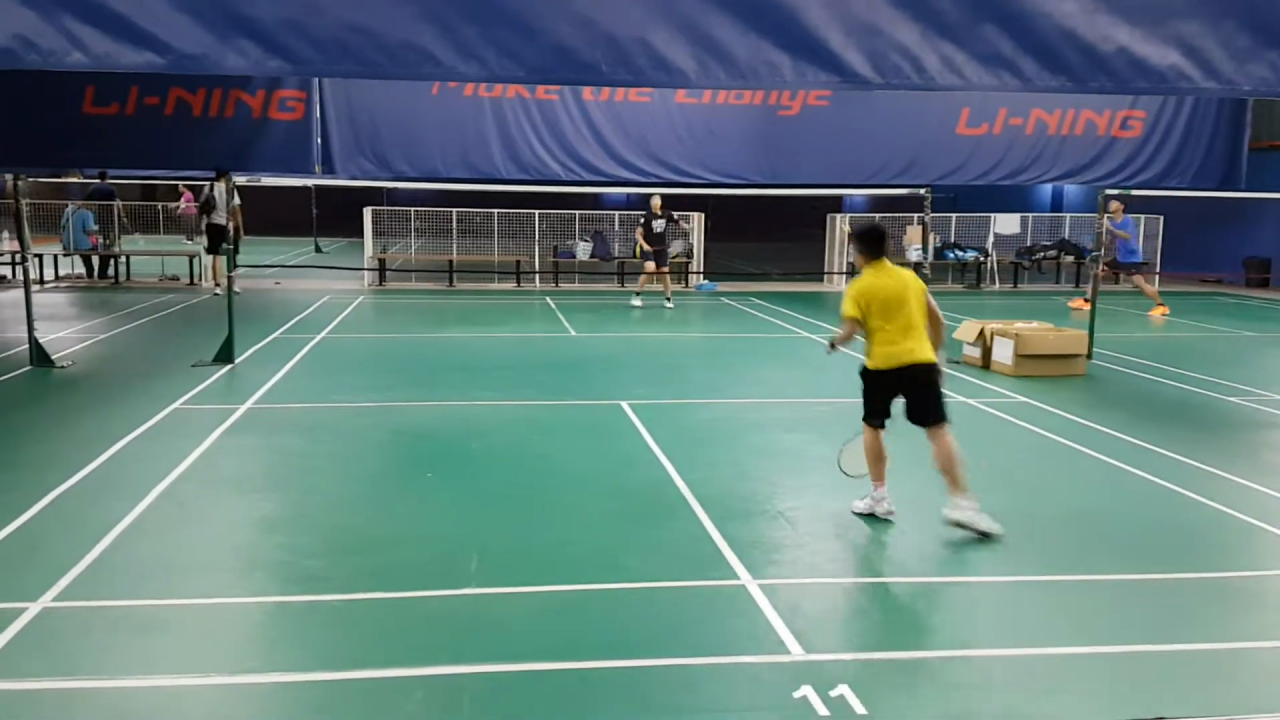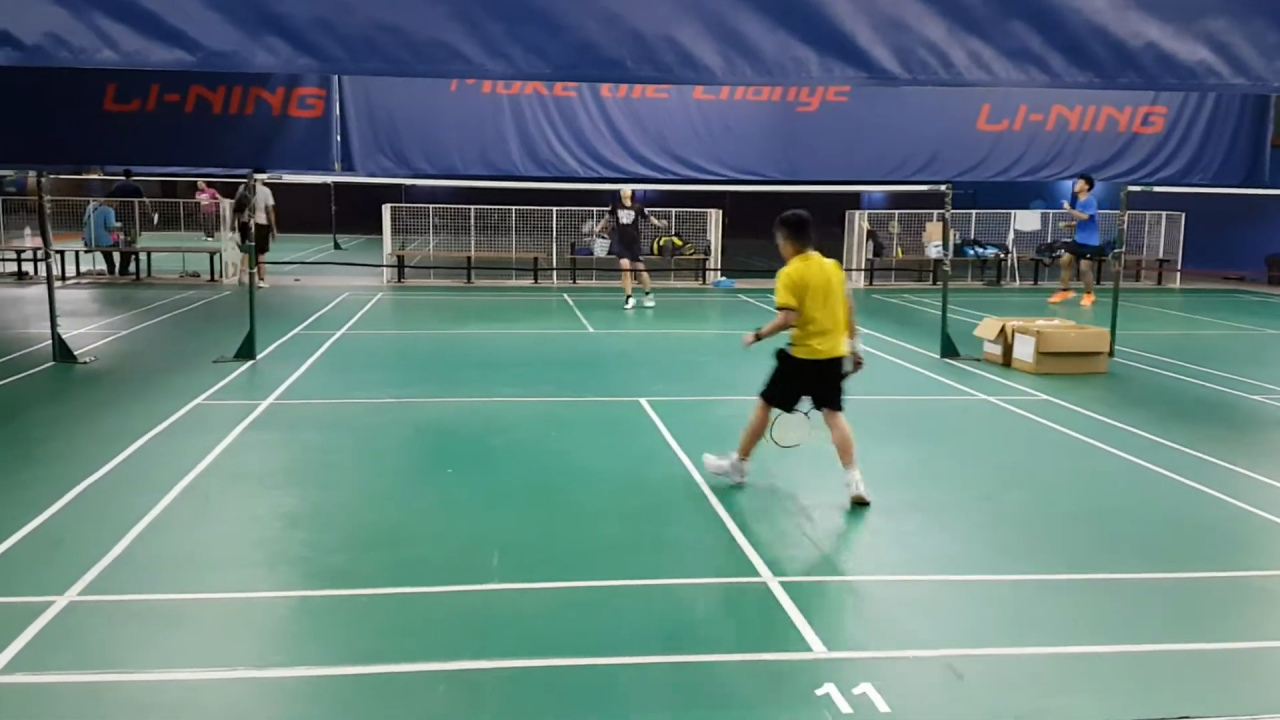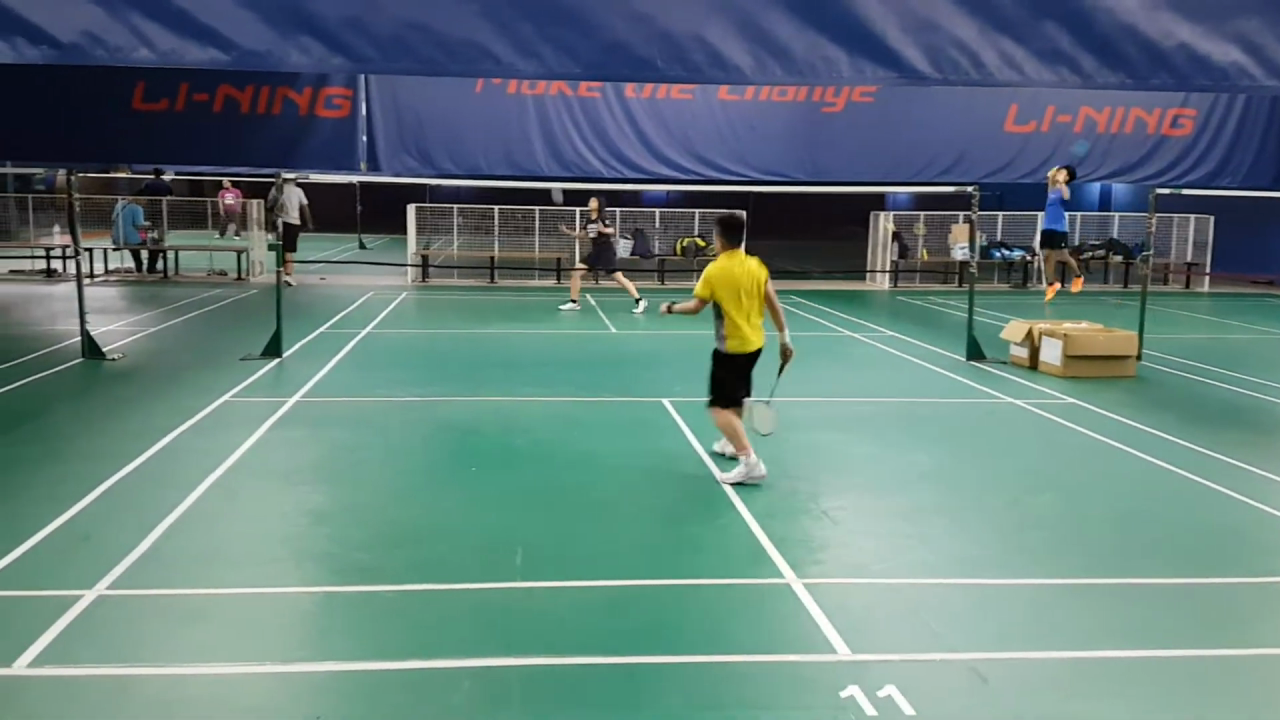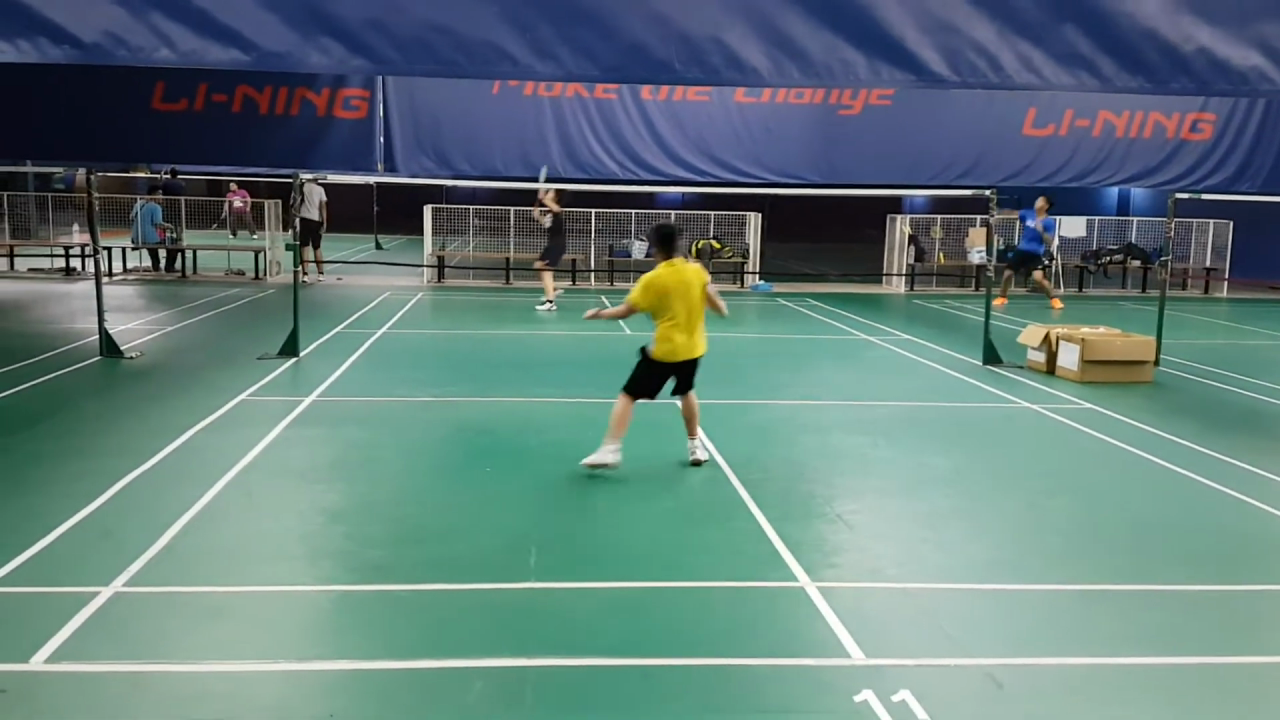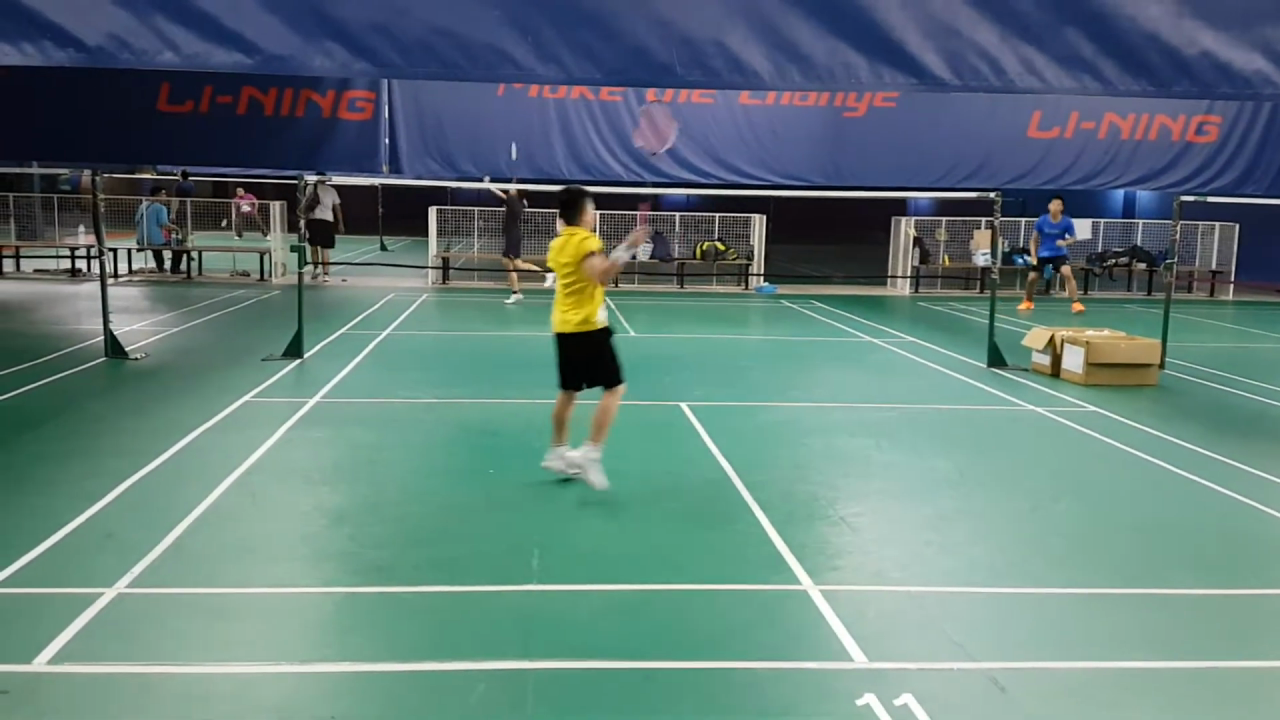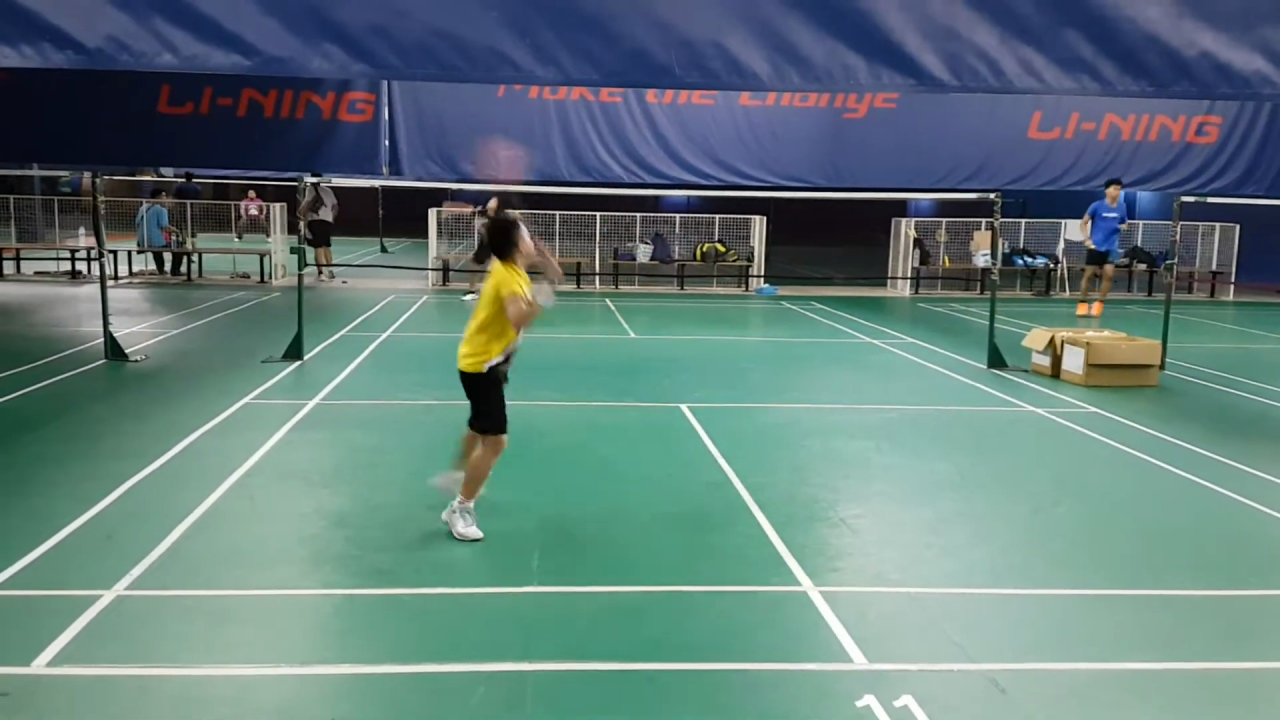
dt=0.4s
person 1, frame 1
left shoulder: (858, 288)
right shoulder: (911, 277)
left elbow: (849, 333)
right elbow: (936, 320)
left wrist: (833, 343)
right wrist: (933, 357)
left hip: (885, 368)
right hip: (921, 363)
left knee: (872, 427)
right knee: (938, 432)
left ankle: (879, 497)
right ankle: (962, 504)
person 1, frame 2
left shoulder: (789, 274)
right shoulder: (832, 268)
left elbow: (787, 319)
right elbow: (848, 310)
left wrist: (758, 336)
right wrist: (852, 347)
left hip: (801, 356)
right hip: (833, 354)
left knee: (764, 407)
right knee: (834, 416)
left ankle: (738, 464)
right ankle: (855, 481)
person 1, frame 3
left shoulder: (714, 270)
right shoulder: (757, 267)
left elbow: (695, 306)
right elbow: (774, 306)
left wrist: (670, 308)
right wrist: (785, 340)
left hip: (731, 348)
right hip: (753, 345)
left knee: (721, 408)
right knee: (735, 398)
left ankle: (750, 463)
right ankle: (731, 444)
person 1, frame 4
left shoulder: (651, 280)
right shoulder: (697, 272)
left elbow: (623, 312)
right elbow: (719, 307)
left wrist: (596, 313)
right wrist: (722, 309)
left hip: (661, 353)
right hip: (692, 351)
left knee: (627, 397)
right knee: (686, 393)
left ankle: (609, 452)
right ankle: (696, 447)
person 1, frame 5
left shoulder: (558, 246)
right shoulder: (587, 242)
right elbow: (603, 274)
right wrist: (627, 248)
left hip: (564, 330)
right hip: (588, 328)
left knee: (568, 393)
right knee: (613, 390)
left ankle: (557, 453)
right ankle: (590, 456)
person 1, frame 6
left shoulder: (501, 268)
right shoulder: (509, 281)
right elbow: (522, 320)
left hip: (479, 362)
right hip: (482, 368)
left knee: (482, 425)
right knee: (495, 440)
left ankle: (459, 474)
right ankle: (460, 510)
